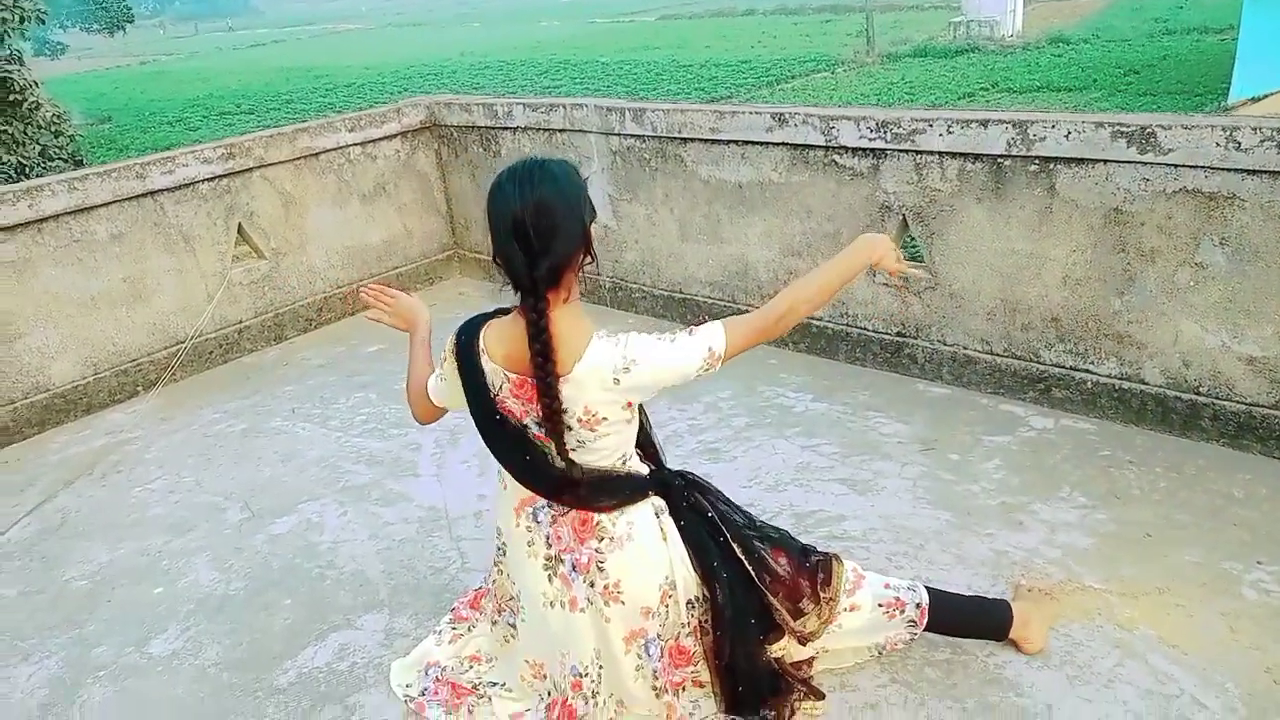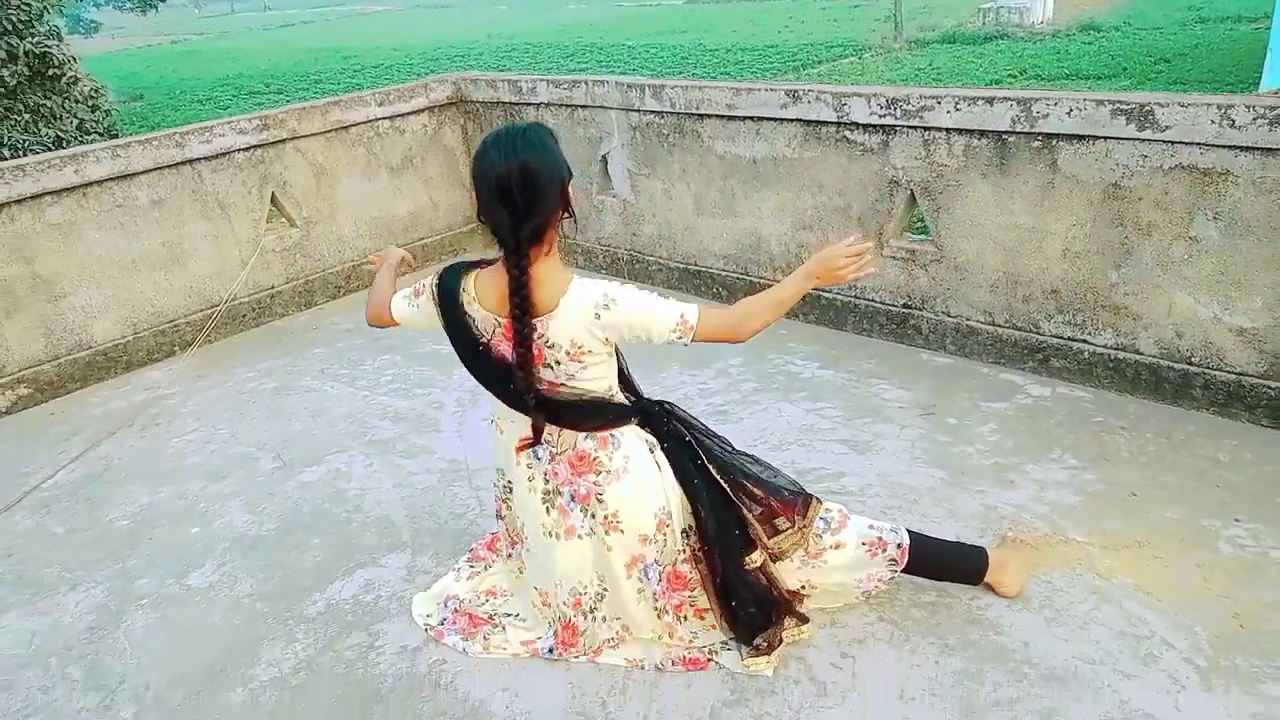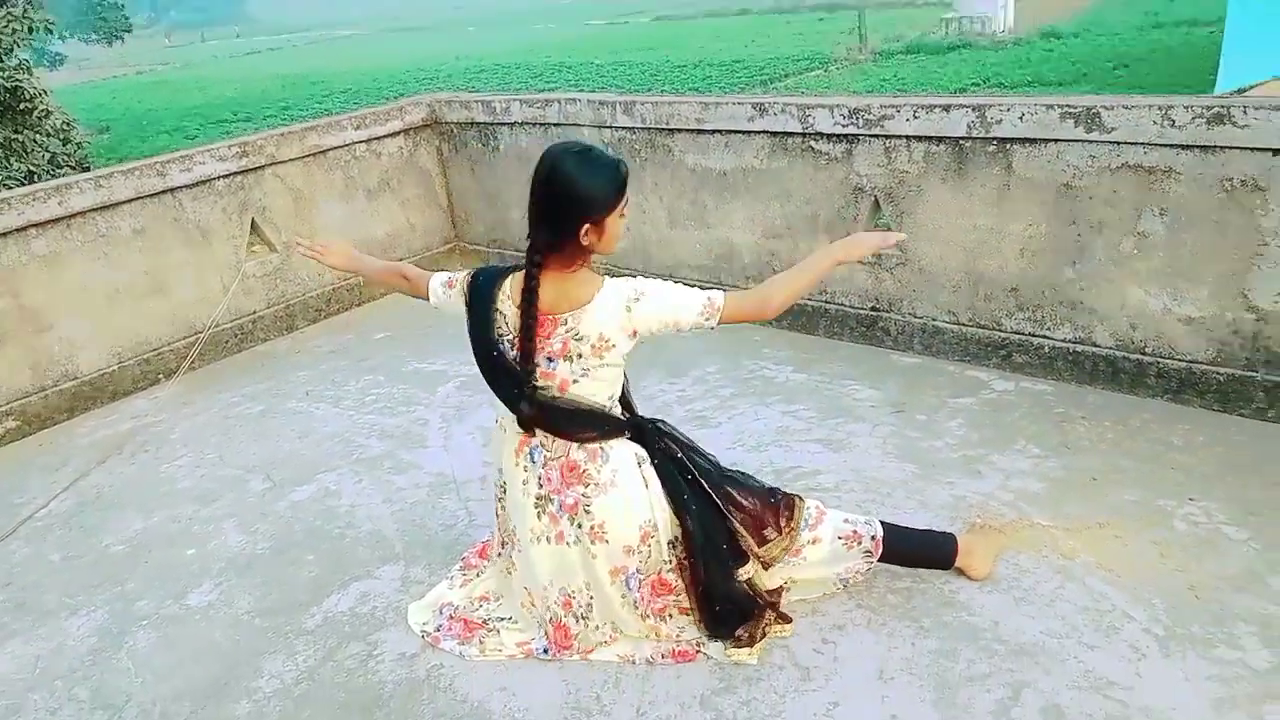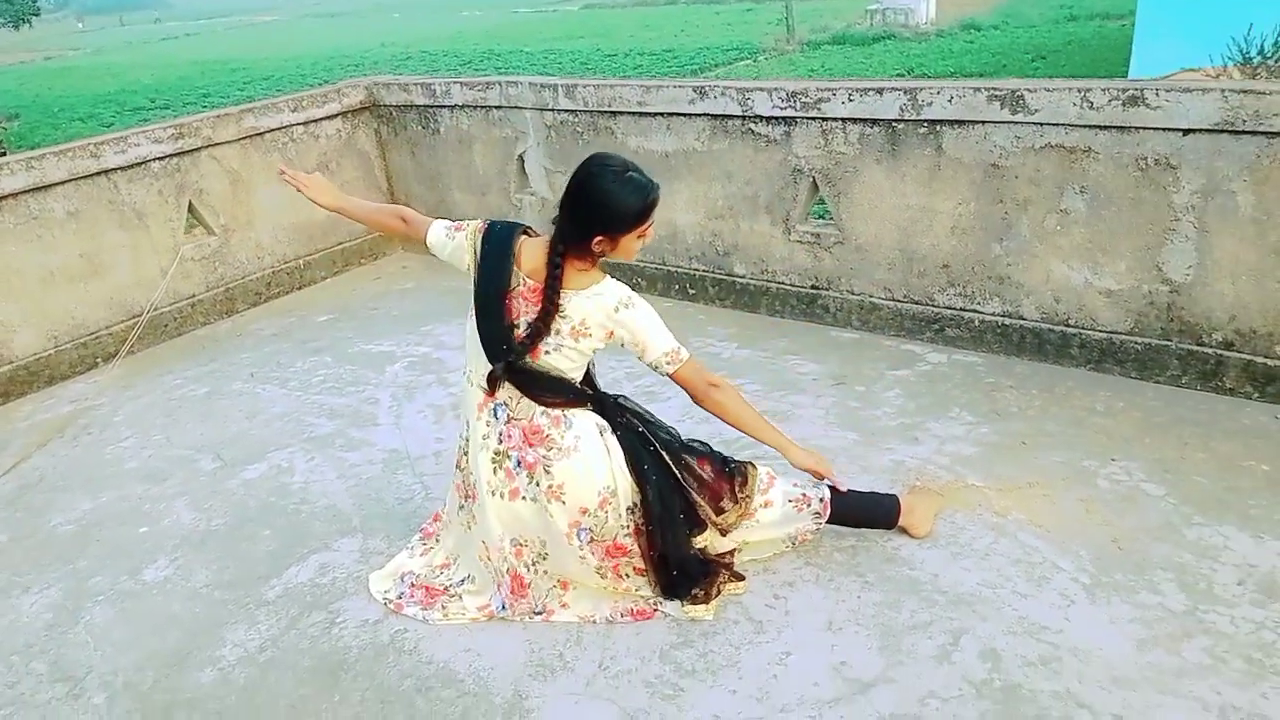
dt=0.5s
person 1, frame 1
left shoulder: (476, 345)
right shoulder: (617, 361)
left elbow: (423, 407)
right elbow: (766, 323)
left wrist: (417, 325)
right wrist: (865, 250)
left hip: (541, 566)
right hip: (630, 560)
right knee: (793, 586)
right ankle: (1007, 619)
person 1, frame 2
left shoulder: (461, 293)
right shoulder: (598, 304)
left elbow: (380, 311)
right elbow: (739, 324)
left wrist: (389, 263)
right wrist: (814, 271)
left hip: (542, 501)
right hip: (623, 485)
right knee: (785, 523)
right ankle: (984, 564)
person 1, frame 3
left shoulder: (491, 294)
right shoulder: (624, 301)
left elbow: (414, 278)
right elbow: (759, 304)
left wrist: (352, 260)
right wrist: (837, 251)
left hip: (535, 504)
right hip: (615, 495)
right knee: (762, 522)
right ankle: (953, 550)
person 1, frame 4
left shoulder: (492, 245)
right shoulder: (614, 306)
left elbow: (407, 221)
right elbow: (704, 384)
left wrist: (333, 196)
right wrist: (790, 448)
left hip: (494, 462)
right hip: (569, 464)
right knee: (723, 487)
right ankle: (894, 509)
